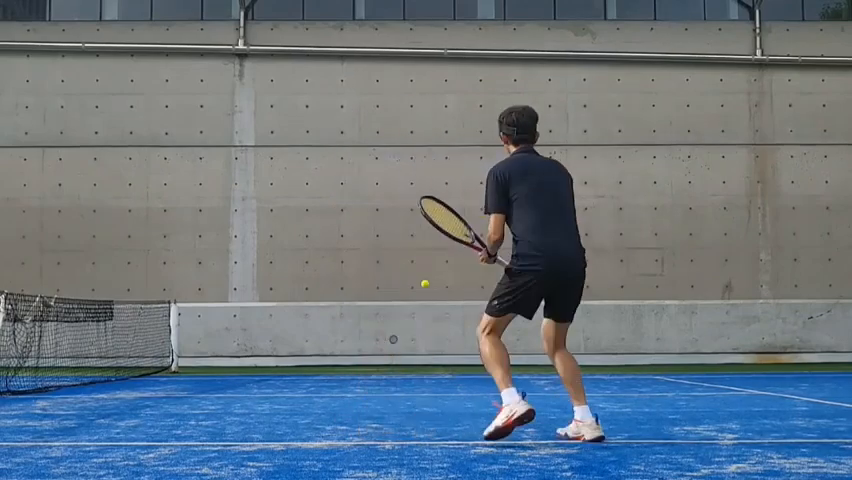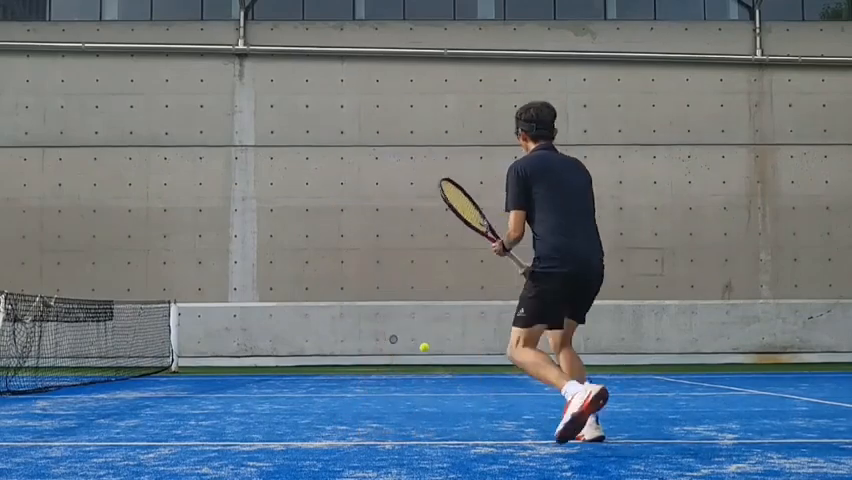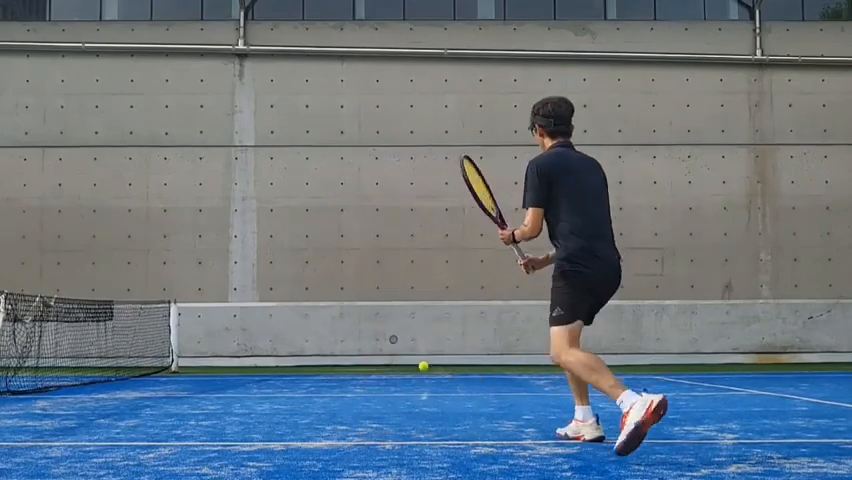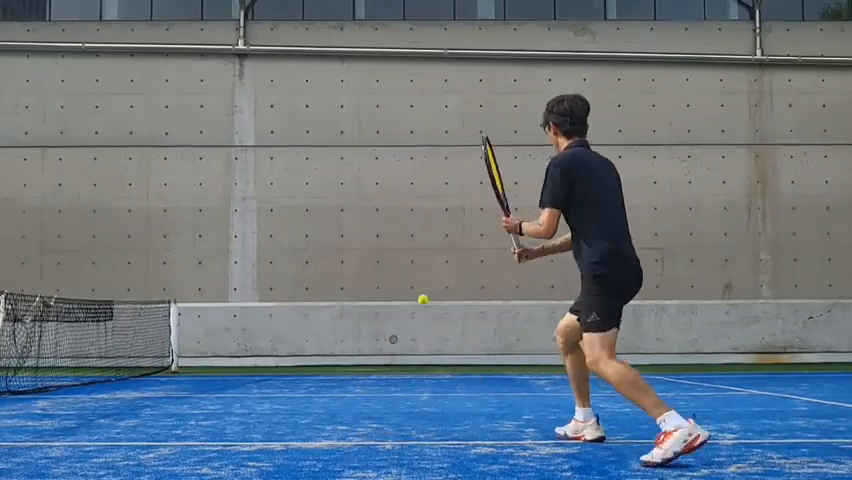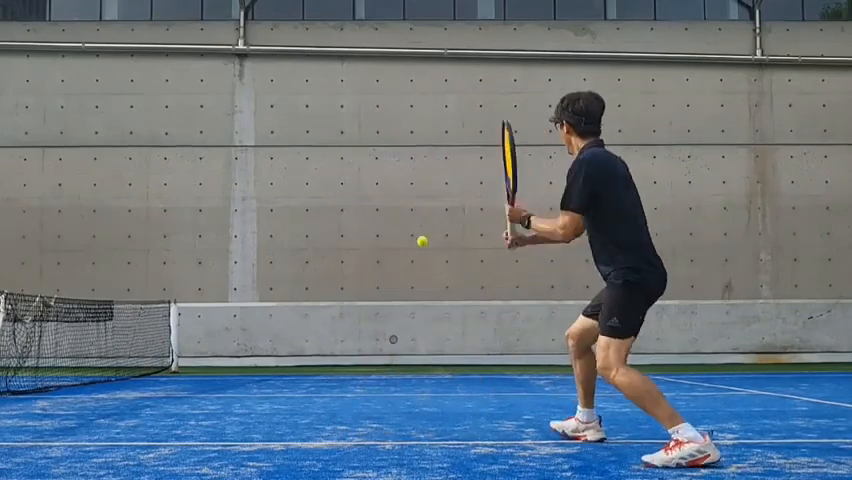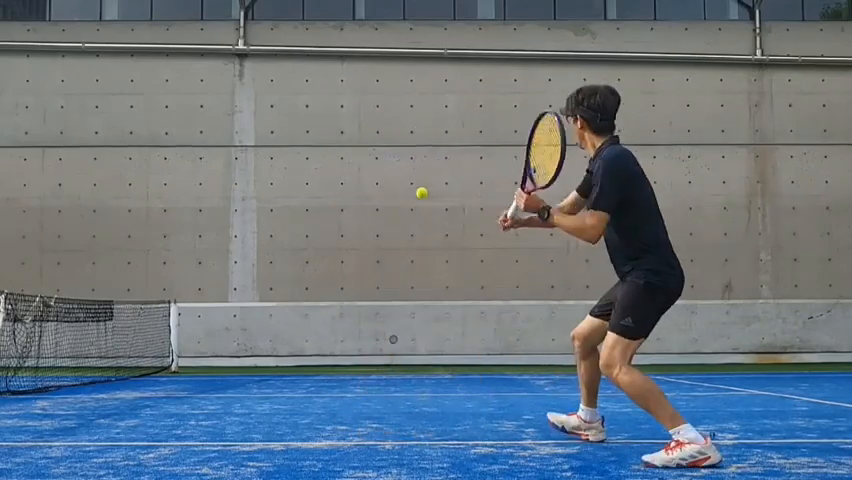
dt=0.1s
person 1, frame 1
left shoulder: (501, 171)
right shoulder: (559, 170)
left elbow: (495, 233)
left wrist: (488, 253)
left hip: (533, 263)
right hip: (573, 264)
left knee: (488, 332)
right knee: (555, 345)
left ankle: (512, 402)
right ankle: (585, 419)
person 1, frame 2
left shoulder: (521, 168)
right shoulder: (579, 168)
left elbow: (516, 230)
left wrist: (502, 246)
left hip: (554, 266)
right hip: (591, 266)
left knee: (521, 348)
right knee: (562, 343)
left ankle: (579, 393)
right ankle: (587, 420)
person 1, frame 3
left shoulder: (541, 164)
right shoulder: (592, 166)
left elbow: (531, 228)
left wrist: (510, 234)
right wrist: (546, 260)
left hip: (578, 267)
right hip: (606, 266)
left knee: (564, 350)
right knee: (562, 338)
left ankle: (637, 403)
right ankle: (585, 420)
person 1, frame 4
left shoulder: (560, 165)
right shoulder: (604, 165)
left elbow: (546, 228)
left wrist: (518, 227)
right wrist: (538, 252)
left hip: (605, 271)
right hip: (626, 269)
left knee: (599, 358)
right knee: (565, 334)
left ankle: (679, 427)
right ankle: (585, 421)
person 1, frame 5
left shoulder: (587, 166)
right shoulder: (604, 163)
left elbow: (566, 231)
right elbow: (572, 226)
left wrist: (526, 222)
right wrist: (526, 238)
left hip: (634, 277)
right hip: (630, 276)
left knee: (611, 365)
right knee: (577, 338)
left ankle: (692, 441)
right ankle: (586, 420)
person 1, frame 6
left shoulder: (612, 164)
right shoulder: (607, 161)
left elbow: (592, 231)
right elbow: (568, 210)
left wrist: (542, 212)
right wrist: (523, 217)
left hip: (652, 276)
right hip: (640, 276)
left knee: (614, 362)
right knee: (583, 338)
left ankle: (693, 441)
right ankle: (588, 419)
